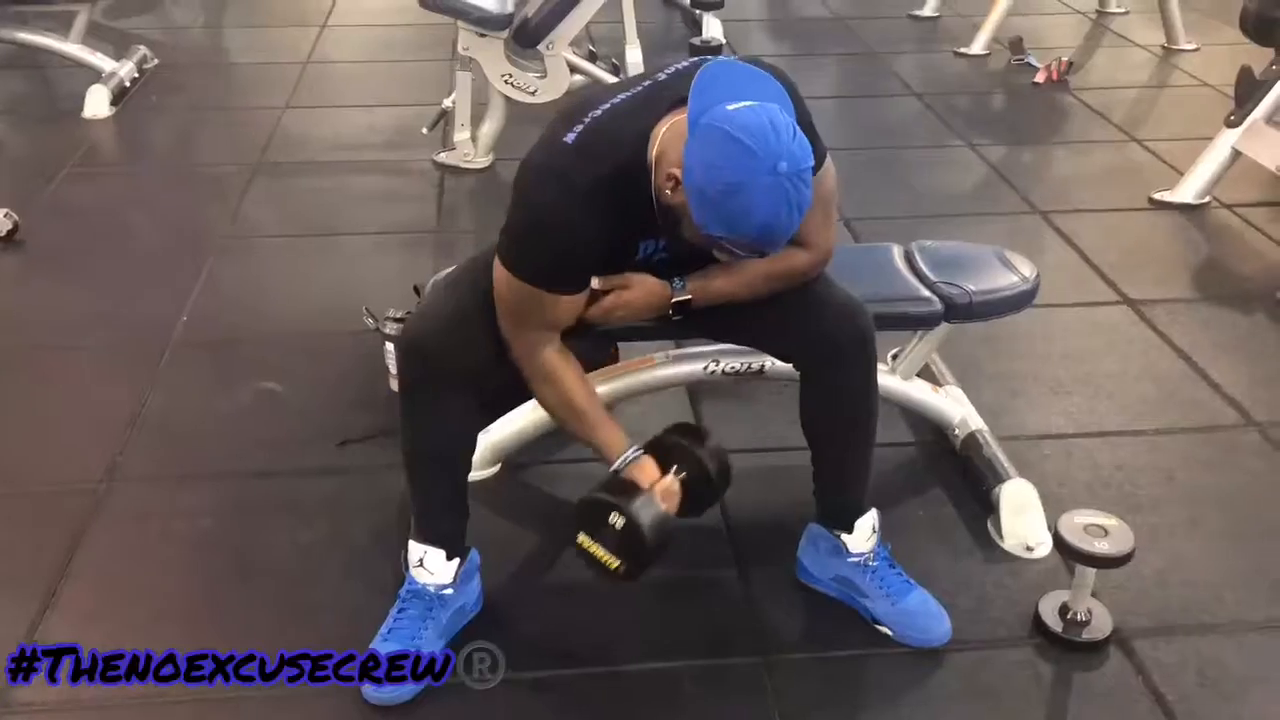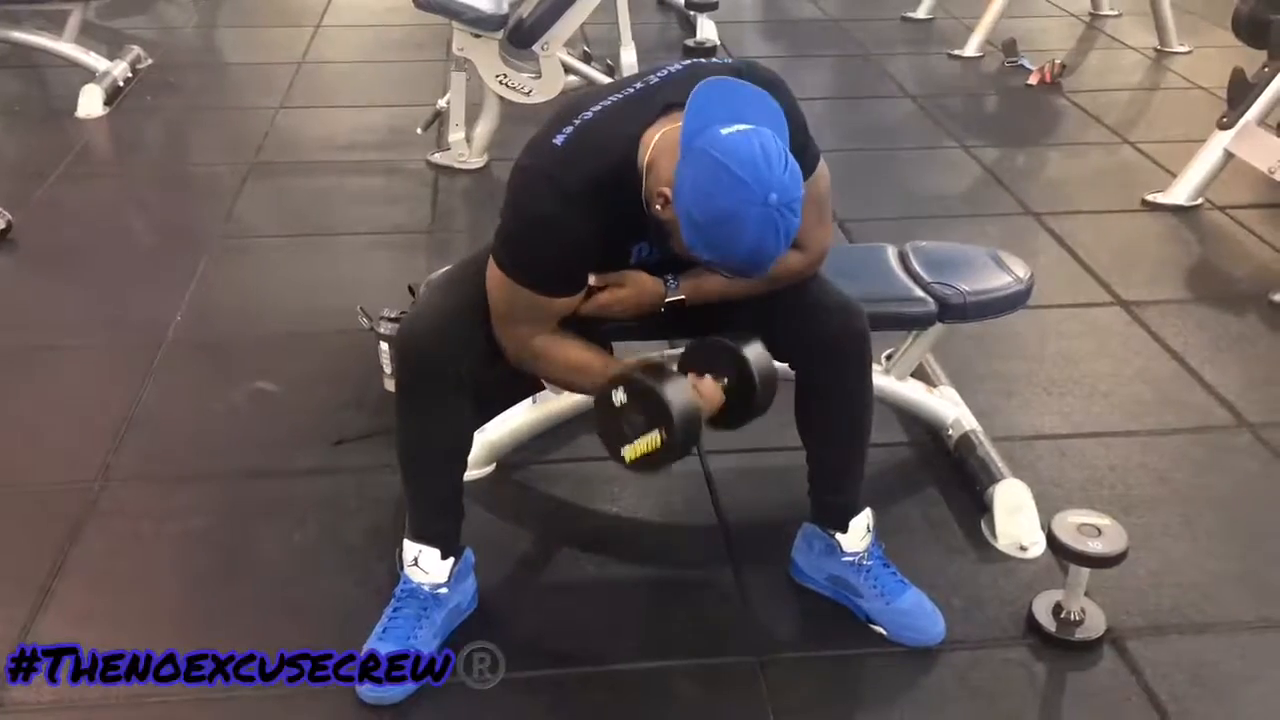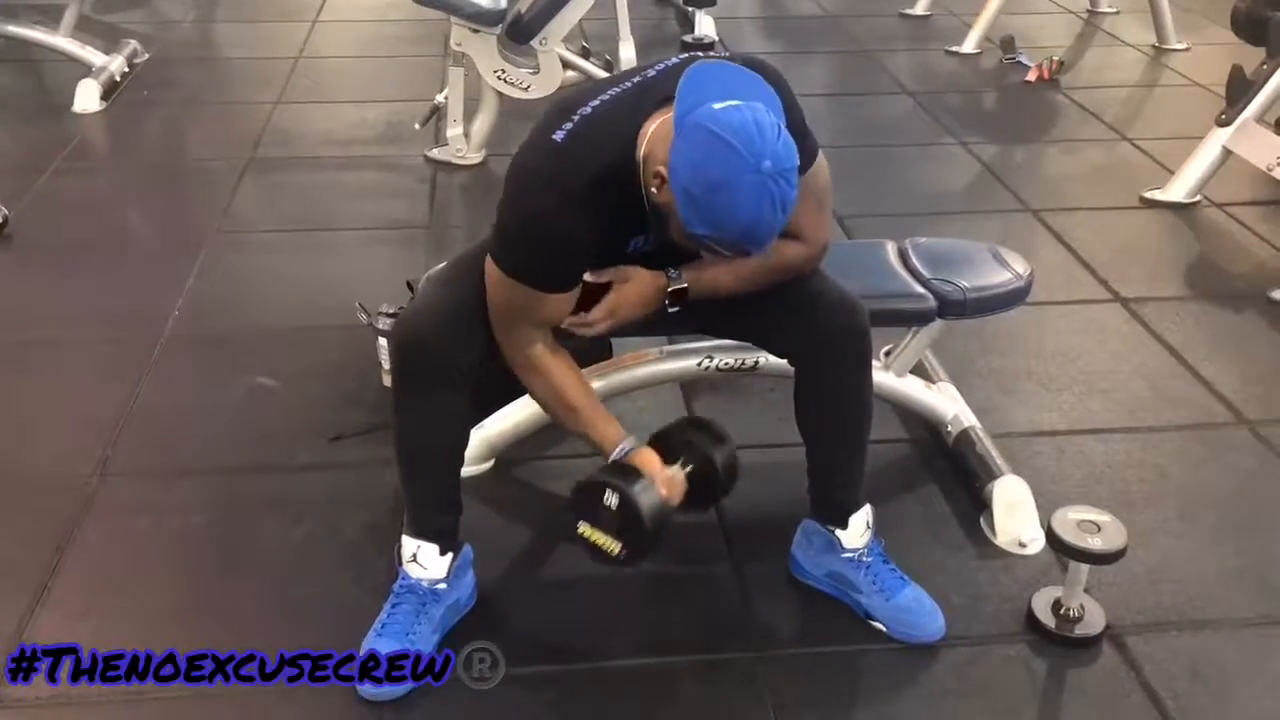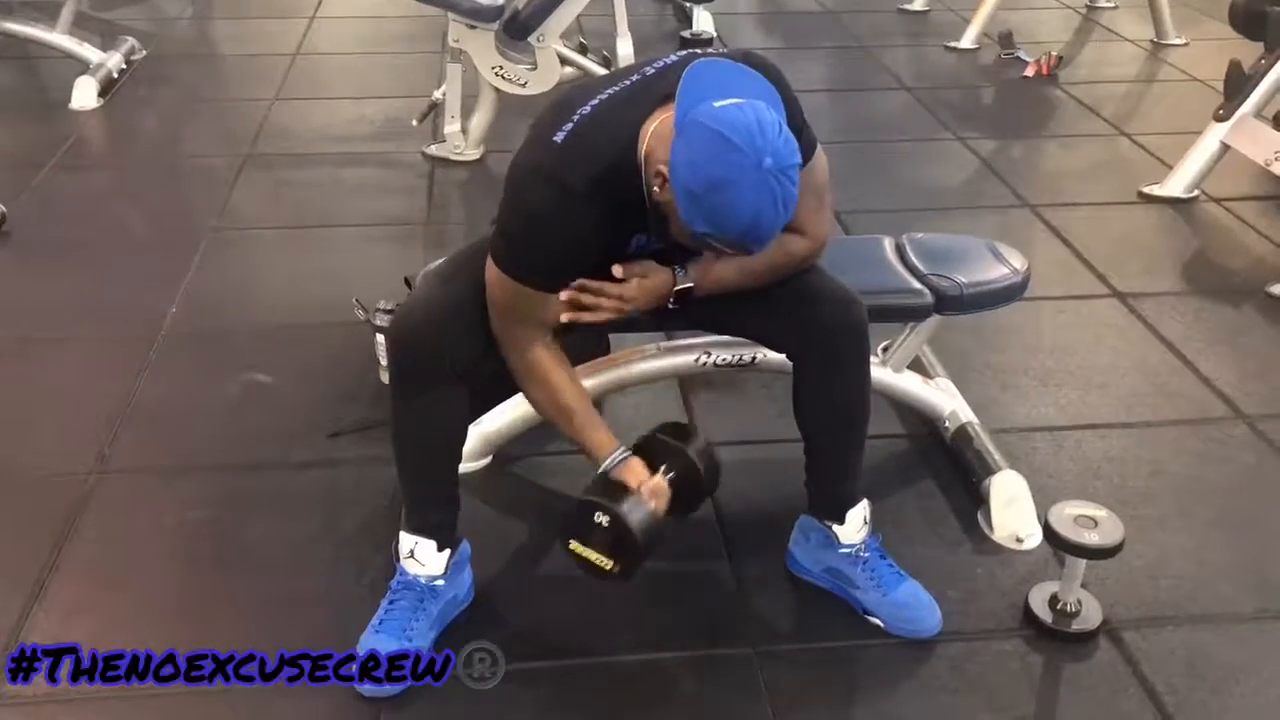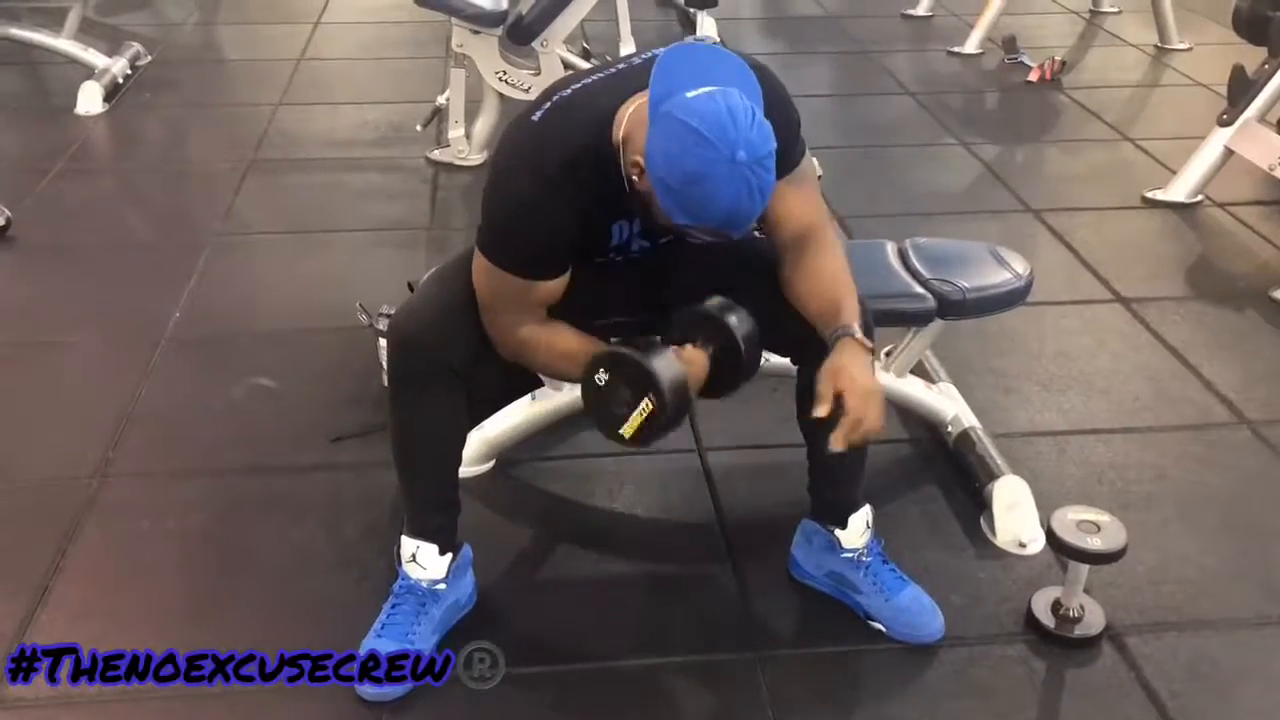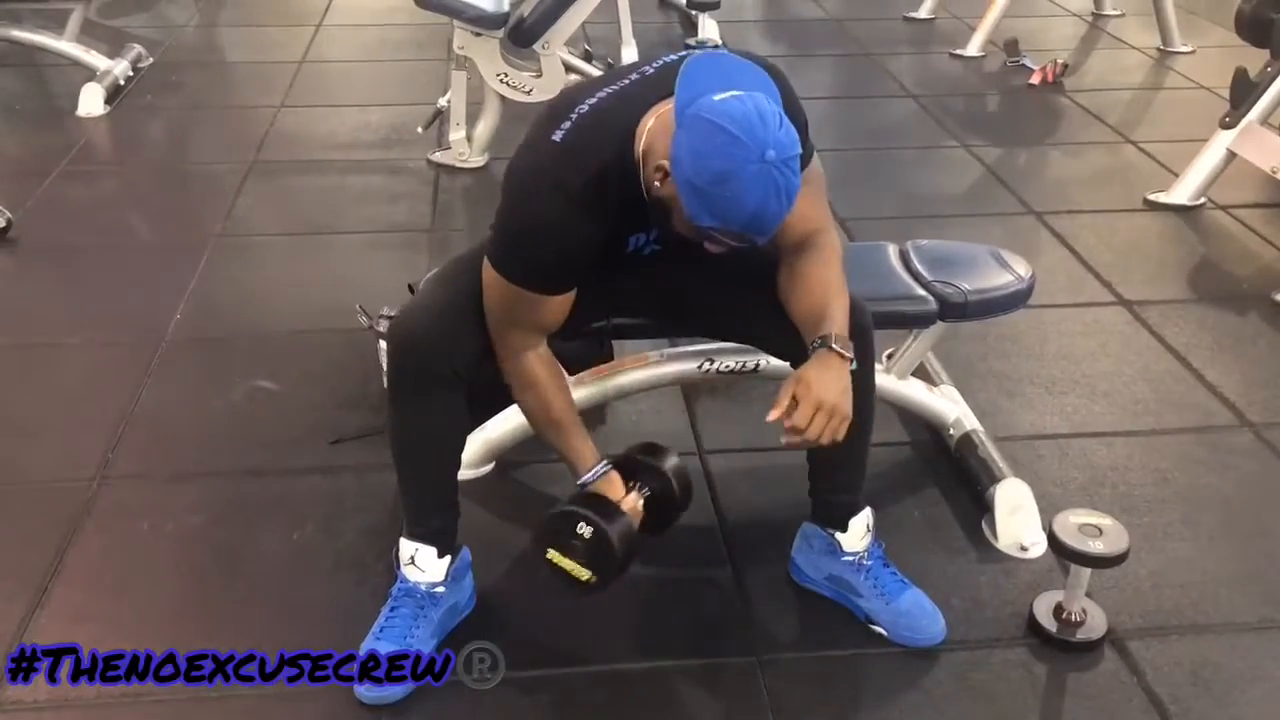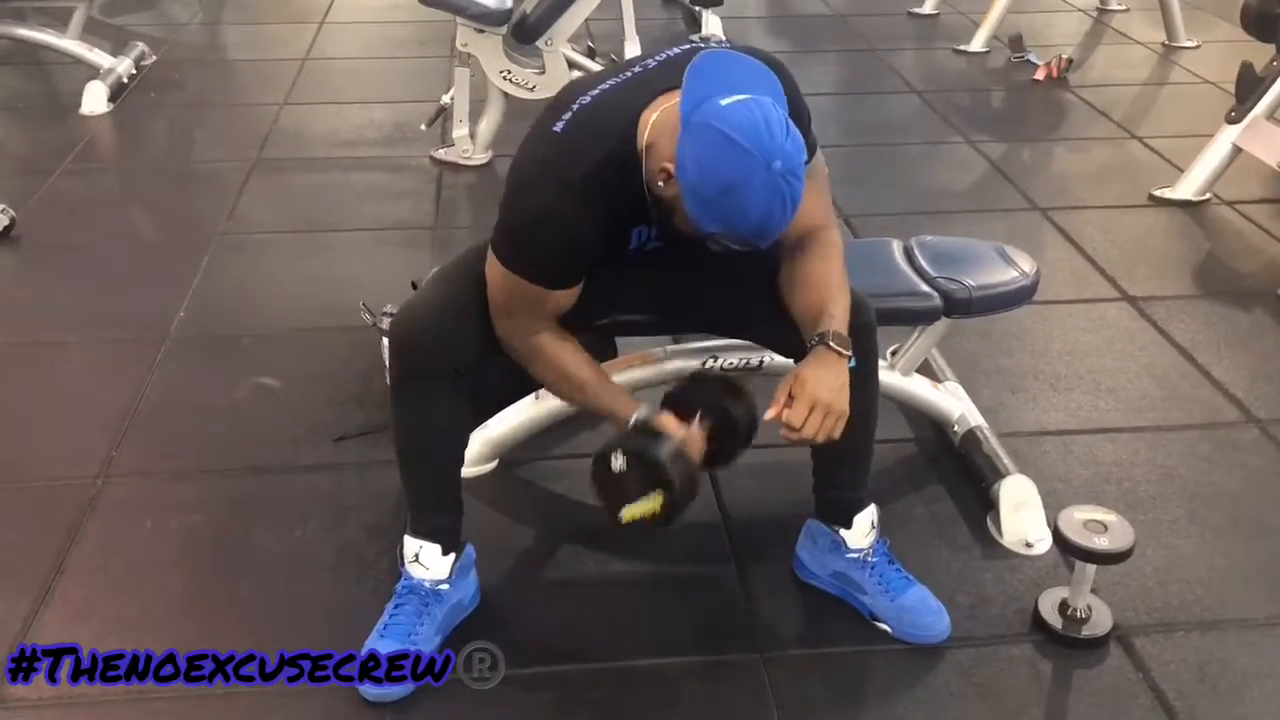
dt=0.7s
person 1, frame 1
left shoulder: (770, 115)
right shoulder: (565, 185)
left elbow: (811, 248)
right elbow: (535, 343)
left wrist: (675, 295)
right wrist: (629, 461)
left hip: (680, 277)
right hip: (570, 274)
left knee: (844, 331)
right knee: (432, 346)
left ankle: (843, 544)
right ankle: (440, 572)
person 1, frame 2
left shoulder: (762, 115)
right shoulder: (557, 189)
left elbow: (807, 248)
right elbow: (525, 337)
left wrist: (669, 292)
left hip: (672, 281)
right hip: (561, 272)
left knee: (839, 330)
right knee: (428, 345)
left ankle: (839, 544)
right ankle: (435, 571)
person 1, frame 3
left shoulder: (760, 107)
right shoulder: (556, 180)
left elbow: (806, 241)
right elbow: (525, 338)
left wrist: (670, 287)
right wrist: (625, 454)
left hip: (673, 274)
right hip: (557, 268)
left knee: (837, 324)
right knee: (425, 339)
left ankle: (838, 541)
right ankle: (433, 568)
person 1, frame 4
left shoulder: (759, 102)
right shoulder: (557, 182)
left elbow: (807, 234)
right elbow: (526, 340)
left wrist: (678, 283)
right wrist: (617, 462)
left hip: (679, 271)
right hip: (563, 264)
left knee: (837, 320)
right knee: (422, 335)
left ankle: (835, 536)
right ankle: (430, 564)
person 1, frame 5
left shoulder: (752, 105)
right shoulder: (539, 164)
left elbow: (806, 233)
right elbow: (513, 325)
left wrist: (850, 338)
left hip: (677, 262)
right hip: (560, 271)
left knee: (828, 324)
right knee: (421, 340)
left ankle: (838, 540)
right ankle: (433, 566)
person 1, frame 6
left shoulder: (762, 107)
right shoulder: (555, 179)
left elbow: (810, 238)
right elbow: (520, 343)
left wrist: (831, 351)
right wrist: (592, 473)
left hip: (681, 261)
right hip: (564, 270)
left knee: (846, 325)
right knee: (421, 341)
left ankle: (839, 543)
right ankle: (431, 569)
person 1, frame 7
left shoulder: (765, 100)
right shoulder: (559, 177)
left elbow: (812, 232)
right elbow: (526, 330)
left wrist: (828, 347)
right wrist: (638, 419)
left hip: (678, 253)
right hip: (562, 268)
left knee: (850, 321)
right knee: (423, 338)
left ankle: (843, 540)
right ankle: (436, 567)
